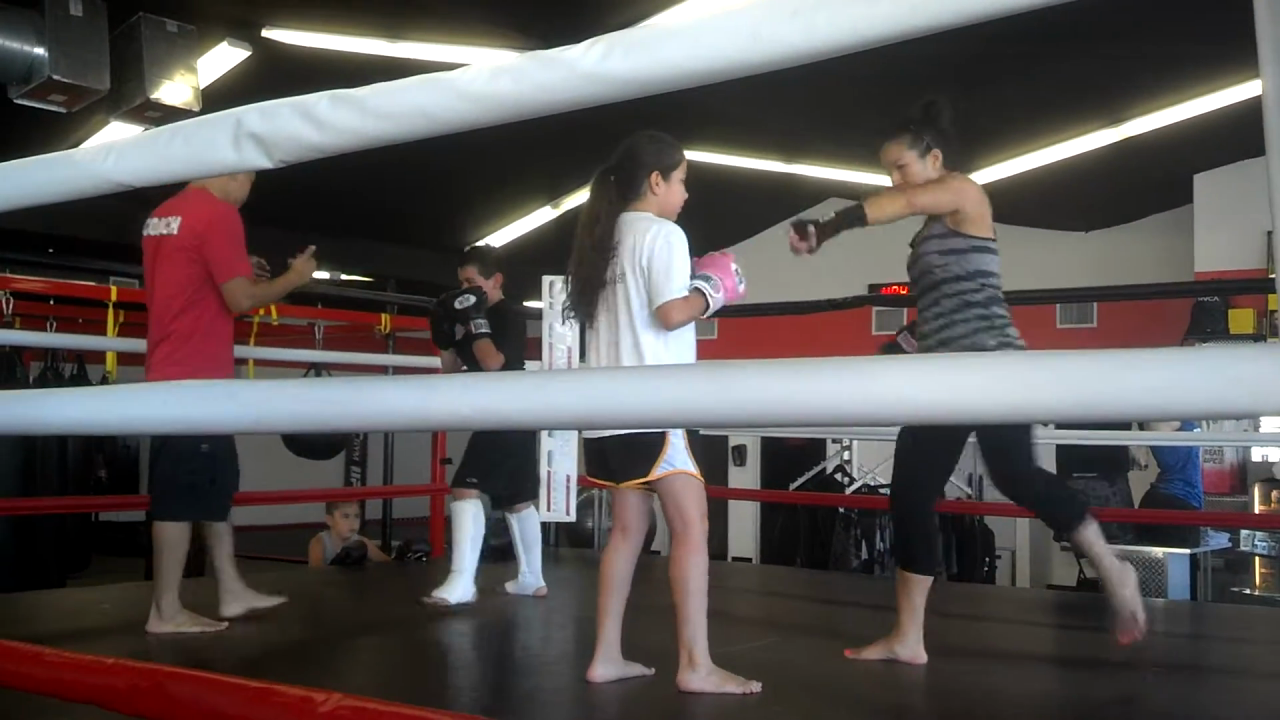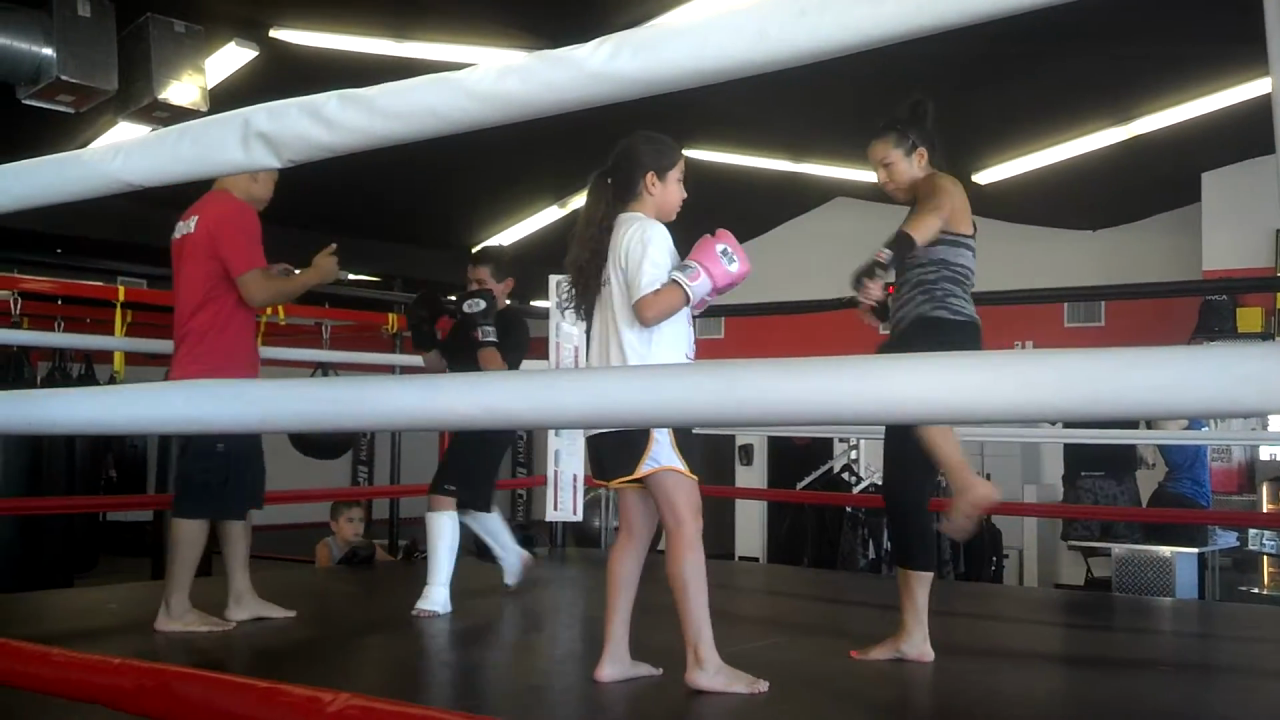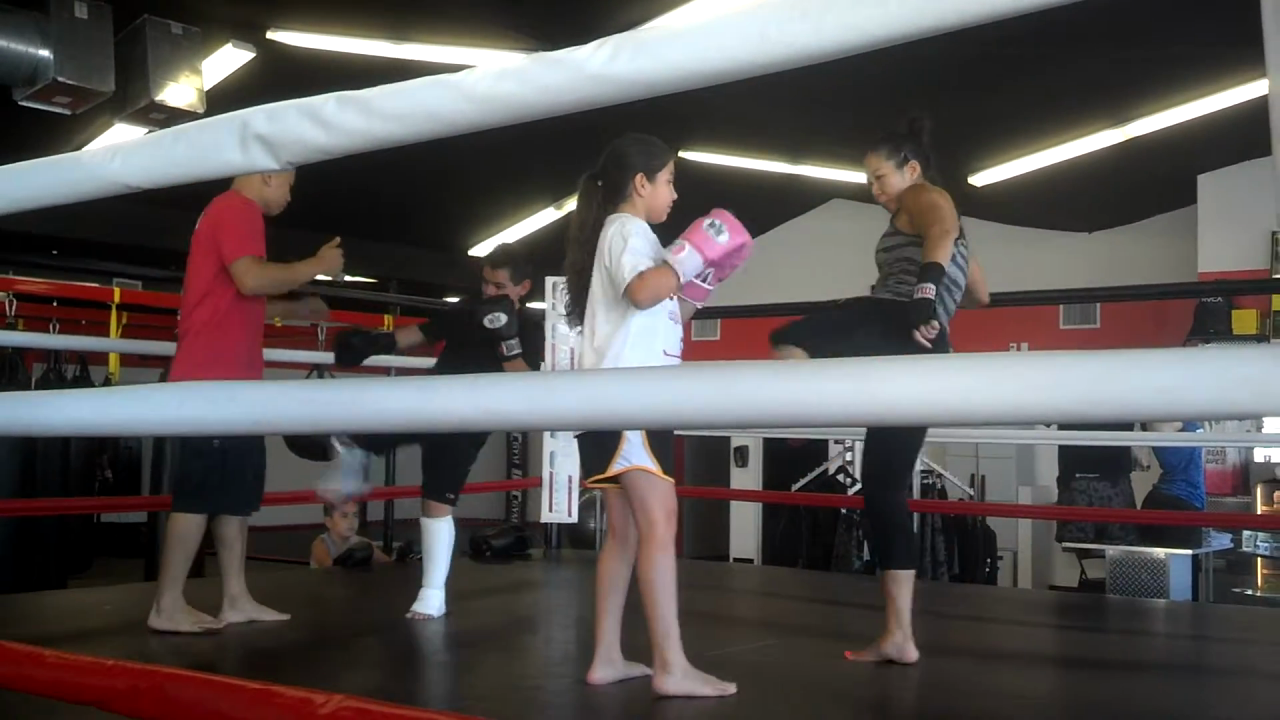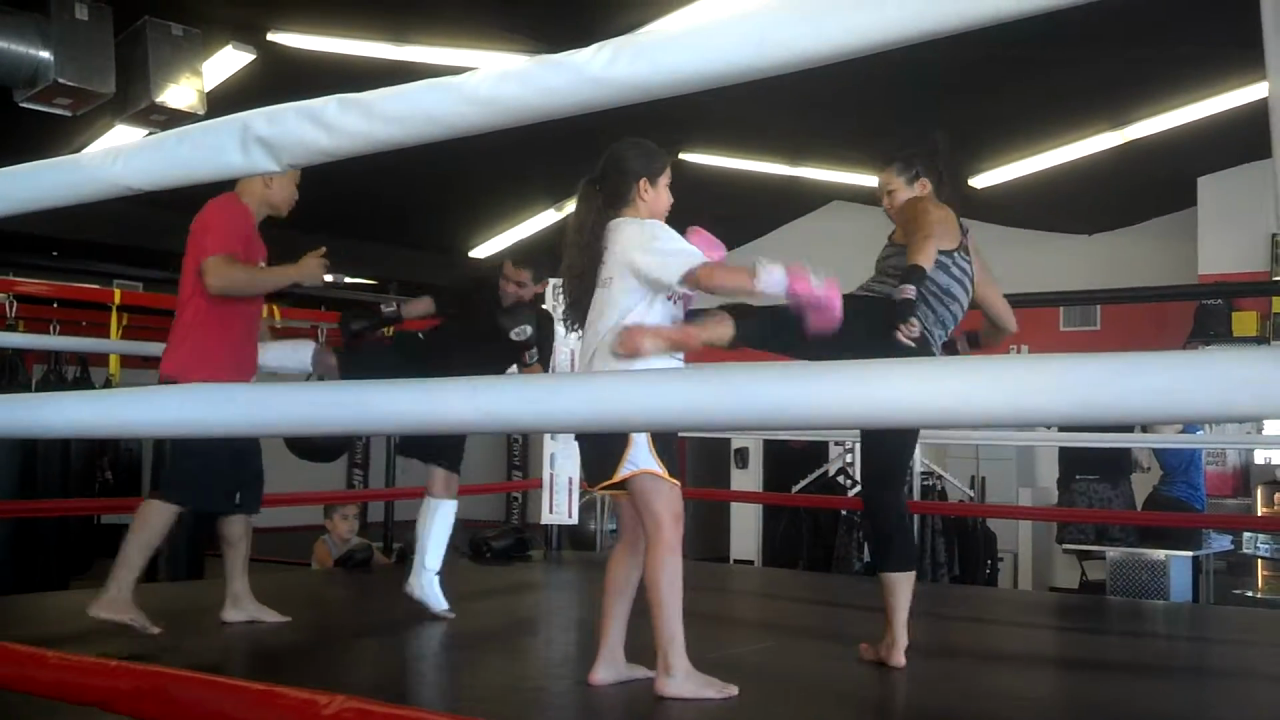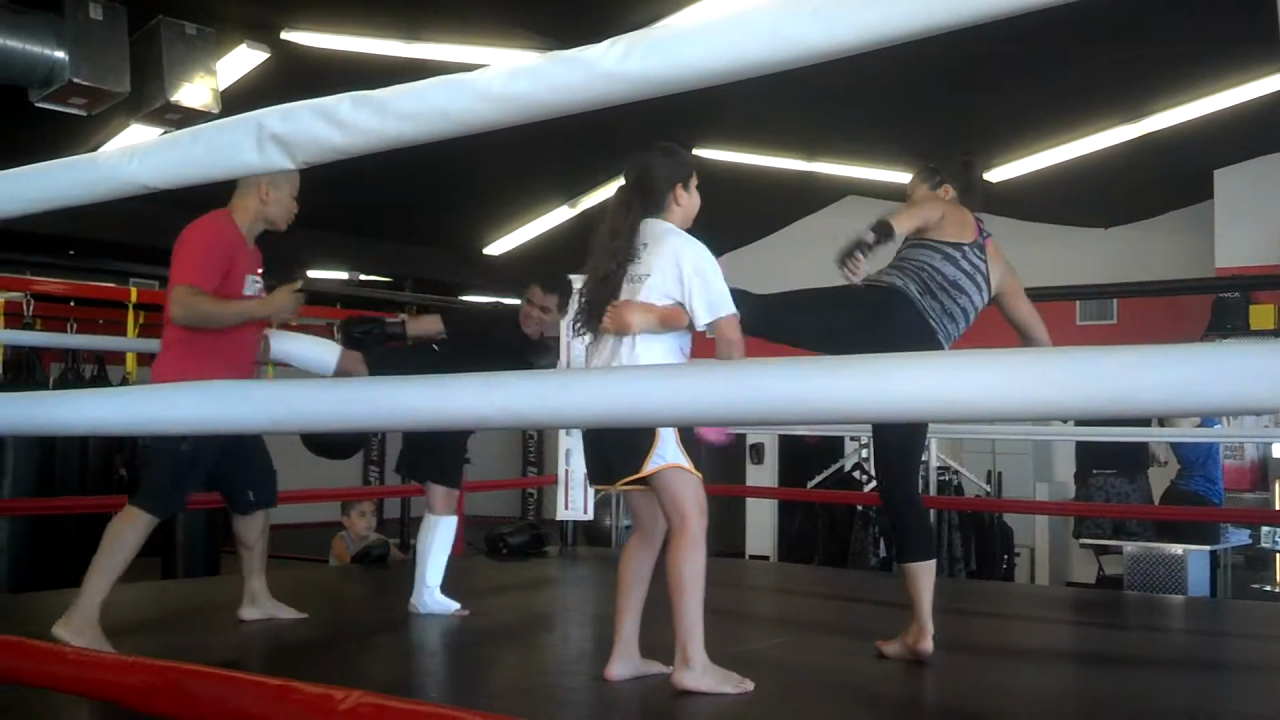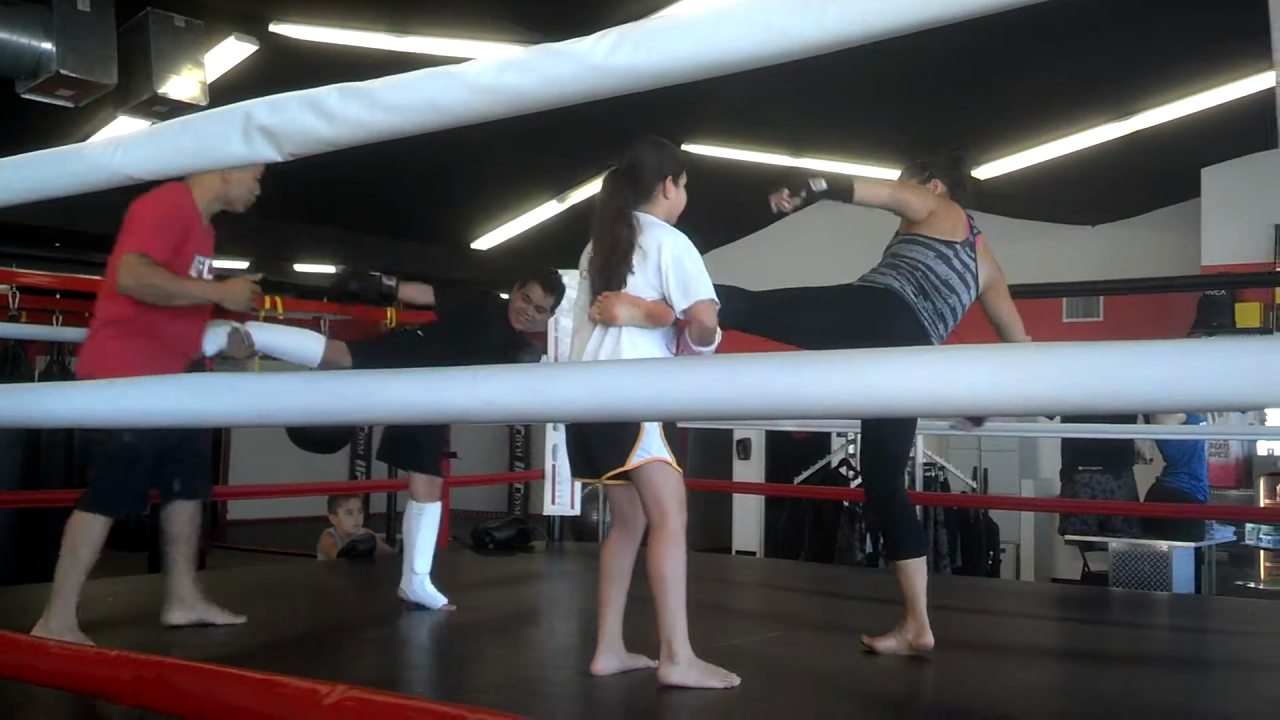
dt=0.2s
person 1, frame 1
left shoulder: (610, 237)
right shoulder: (662, 234)
right elbow: (672, 313)
left wrist: (700, 287)
right wrist: (716, 287)
left knee: (627, 528)
right knee: (690, 526)
left ankle: (606, 655)
right ankle: (695, 664)
person 1, frame 2
left shoulder: (619, 233)
right shoulder: (646, 231)
right elbow: (650, 308)
left wrist: (700, 286)
right wrist: (702, 273)
left knee: (637, 528)
right knee: (685, 523)
left ankle: (615, 655)
right ankle: (704, 661)
person 1, frame 3
left shoulder: (616, 233)
right shoulder: (626, 229)
left elbow: (660, 308)
right elbow: (640, 291)
left wrist: (700, 275)
right wrist: (696, 250)
left knee: (628, 530)
right knee: (659, 524)
left ankle: (607, 656)
right ankle: (671, 665)
person 1, frame 4
left shoulder: (608, 240)
right shoulder: (645, 237)
right elbow: (709, 275)
left wrist: (688, 269)
right wrist: (788, 280)
left knee: (637, 533)
right knee: (666, 526)
left ankle: (608, 658)
right ankle: (675, 668)
person 1, frame 5
left shoulder: (615, 247)
right shoulder: (686, 249)
right elbow: (726, 334)
left knee: (651, 525)
right knee: (690, 521)
left ankle: (623, 654)
right ankle: (692, 661)
person 1, frame 6
left shoulder: (600, 242)
right shoulder: (668, 241)
right elbow: (700, 318)
right wrist: (700, 343)
left knee: (629, 520)
right knee: (669, 516)
left ankle: (609, 648)
right ankle: (678, 657)
person 2, frame 1
left shoulder: (961, 190)
right shoulder: (933, 221)
left elbow: (895, 206)
left wrist: (822, 227)
right wrist: (905, 343)
left hip: (987, 355)
left knee: (1014, 475)
right knee: (910, 494)
left ankle: (1111, 570)
right ankle: (907, 637)
person 2, frame 2
left shoulder: (941, 189)
right shoulder: (930, 207)
left elbow: (929, 222)
left wrist: (878, 264)
right wrist: (889, 299)
left hip: (942, 330)
right hip: (941, 353)
right knee: (902, 490)
left ankle: (966, 479)
right ankle: (911, 636)
person 2, frame 3
left shoulder: (925, 201)
right shoulder: (951, 220)
left elbow: (939, 241)
right elbow: (976, 291)
left wrist: (924, 295)
left hip: (897, 320)
right hip: (922, 351)
left knee: (792, 337)
right knee: (887, 492)
right ankle: (896, 636)
person 2, frame 4
left shoulder: (926, 211)
right shoulder: (970, 254)
left elbow: (923, 245)
right elbow: (1006, 323)
left wrist: (907, 299)
right wrist: (966, 342)
left hip: (874, 323)
right hip: (911, 361)
left knee: (758, 322)
right knee: (885, 496)
left ankle: (669, 337)
right ankle: (894, 639)
person 2, frame 5
left shoulder: (944, 212)
right shoulder: (999, 264)
left elbow: (909, 215)
right elbow: (1041, 341)
left wrist: (867, 241)
left hip: (883, 311)
right hip: (919, 348)
left knee: (759, 309)
right knee: (899, 488)
left ankle: (662, 315)
right ankle: (921, 628)
person 2, frame 6
left shoulder: (935, 207)
right shoulder: (986, 261)
left elbow: (886, 193)
right elbow: (1018, 343)
left wrist: (812, 189)
left hip: (873, 311)
right hip: (909, 348)
left knee: (749, 305)
right knee: (885, 485)
right ankle: (917, 625)
person 3, frame 1
left shoulder: (162, 215)
right shoulder: (218, 215)
right elbow: (240, 300)
left wrist: (236, 271)
right wrist: (293, 277)
left hip: (172, 375)
right hip: (195, 379)
left knee: (212, 486)
right knee: (181, 496)
left ankle: (233, 591)
right ankle: (166, 611)
person 3, frame 2
left shoulder: (195, 217)
right shoulder: (234, 213)
right elbow: (256, 294)
left wrist: (272, 278)
right wrist: (315, 274)
left hip: (212, 377)
right hip: (215, 380)
left knee: (235, 489)
right knee: (201, 496)
left ankle: (242, 597)
right ankle: (174, 609)
person 3, frame 3
left shoulder: (226, 215)
right shoulder: (237, 209)
right elbow: (253, 281)
left wrist: (295, 308)
right wrist: (317, 265)
left hip: (226, 379)
right hip: (210, 379)
left knee: (235, 491)
right knee: (200, 493)
left ankle: (237, 599)
right ankle: (167, 604)
person 3, frame 4
left shoulder: (243, 226)
right shoulder: (225, 212)
right elbow: (219, 279)
right wrist: (297, 272)
left hip: (225, 382)
right hip: (198, 380)
left knee: (239, 493)
right knee: (178, 488)
left ankle: (238, 599)
right ankle: (115, 594)
person 3, frame 5
left shoulder: (248, 249)
right shoulder: (209, 234)
right elbow: (182, 309)
right wrist: (265, 306)
left knee: (253, 495)
right knee: (156, 499)
left ankle: (257, 597)
right ankle: (79, 618)
person 3, frame 6
left shoulder: (200, 226)
right shoulder: (164, 204)
right elbow: (128, 278)
left wrist: (226, 341)
right wrist: (217, 292)
left hip: (162, 377)
right hip: (119, 374)
left knee: (188, 479)
right knee: (107, 497)
left ankle: (186, 598)
right ankle: (55, 621)
person 4, frame 1
left shoulder: (508, 317)
right shoulder: (480, 319)
left elbow: (493, 364)
right elbow: (452, 367)
left wrist: (475, 320)
right wrist: (444, 333)
left knee: (466, 490)
right knee: (517, 500)
left ankle: (461, 582)
right ankle: (531, 578)
person 4, frame 2
left shoulder: (515, 322)
right shoulder: (472, 316)
left elbow: (494, 371)
right elbow: (436, 362)
left wrist: (482, 325)
right wrist: (424, 331)
left hip: (487, 427)
left knee: (443, 498)
right knee: (471, 504)
left ankle: (437, 593)
right ankle: (512, 555)
person 4, frame 3
left shoulder: (530, 326)
right shoulder: (470, 309)
right elbow: (421, 333)
left wrist: (507, 337)
right wrist: (378, 340)
left knee: (438, 503)
right knee: (359, 438)
left ankle: (432, 596)
person 4, frame 4
left shoulder: (541, 325)
right shoulder: (484, 292)
right elbow: (433, 303)
left wrist: (527, 342)
right wrist: (387, 314)
right hip: (415, 360)
left knee: (444, 484)
right knee: (327, 362)
left ankle: (425, 579)
person 4, frame 5
left shoulder: (544, 355)
right shoulder: (494, 317)
right elbow: (439, 325)
right wrist: (389, 327)
right hip: (424, 371)
left knee: (443, 500)
right knee: (355, 362)
left ankle: (426, 593)
person 4, frame 6
left shoulder: (521, 350)
right shoulder: (485, 305)
right elbow: (434, 296)
right wrist: (381, 286)
left knee: (427, 487)
right knee: (340, 353)
left ankle: (415, 581)
right ankle: (246, 334)
